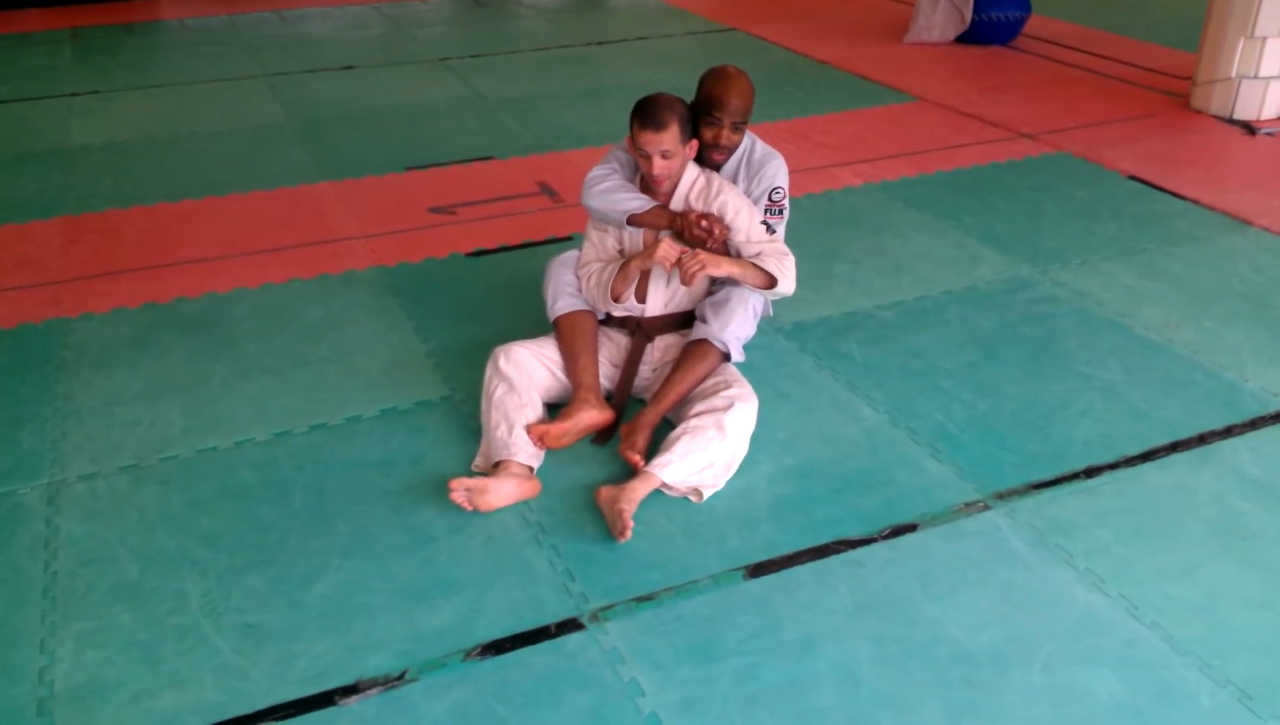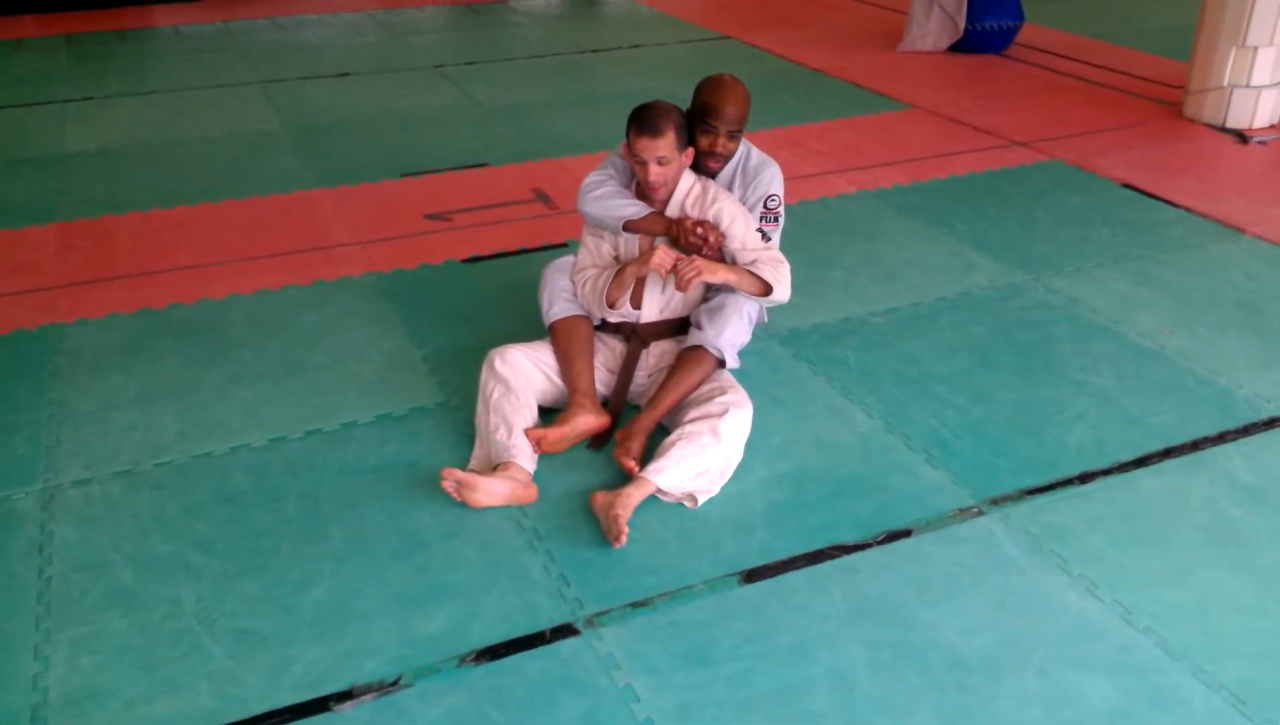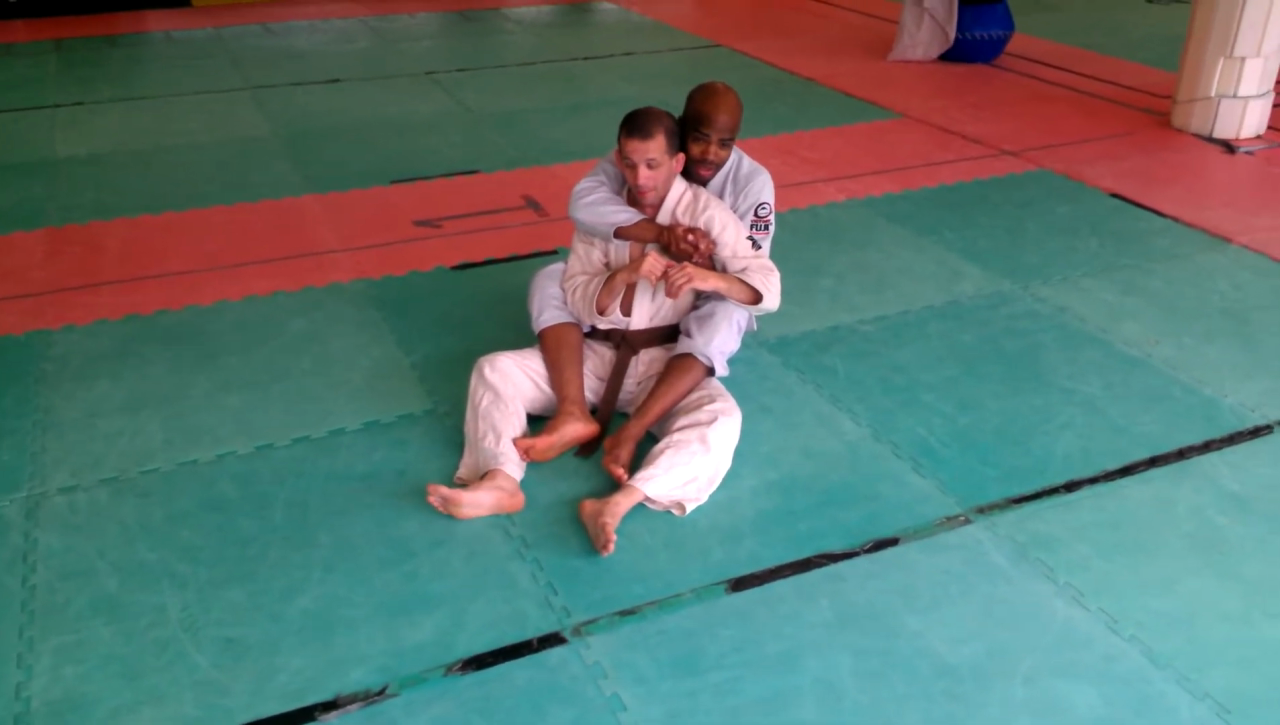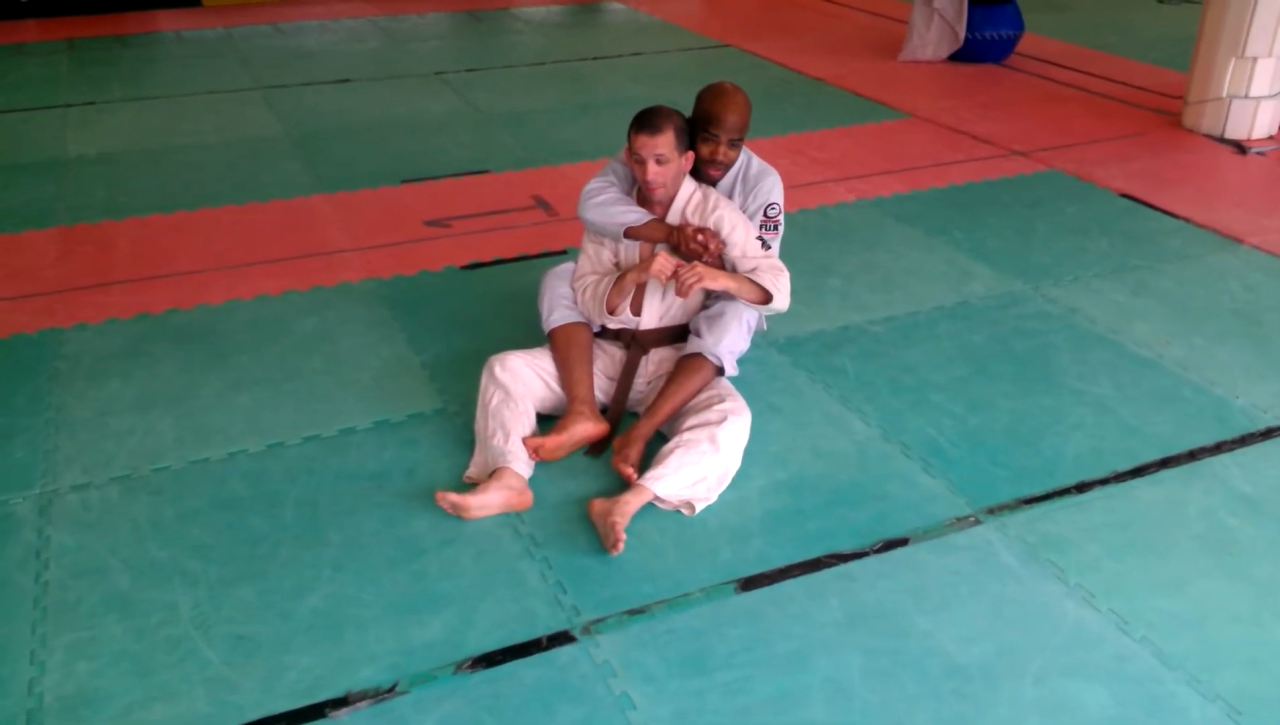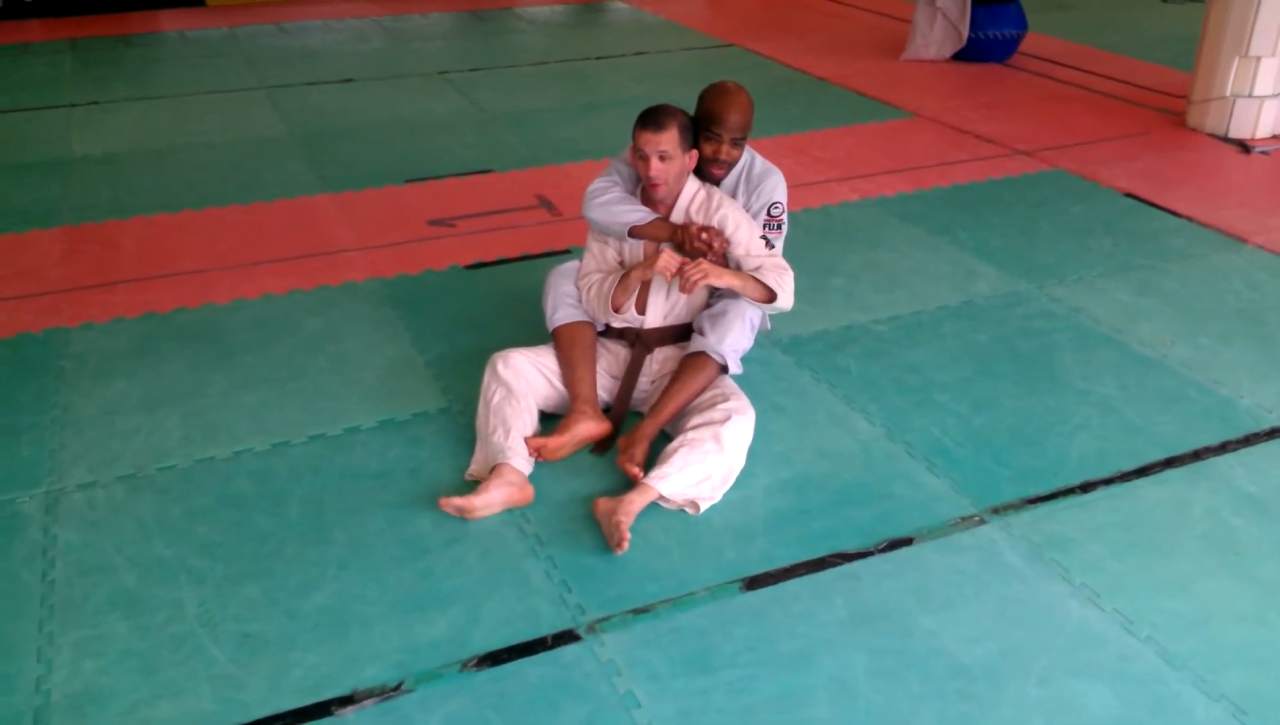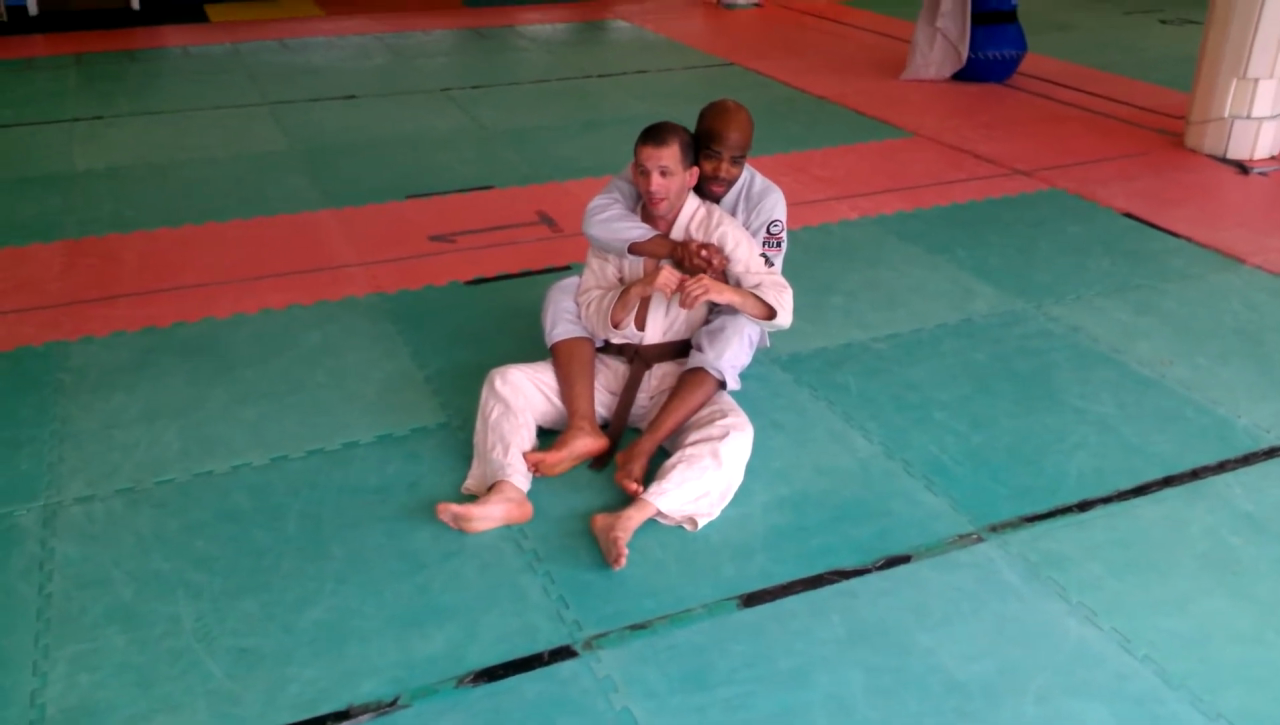
dt=0.2s
person 1, frame 1
left shoulder: (717, 197)
left elbow: (783, 274)
right elbow: (593, 291)
left wrist: (723, 263)
right wrist: (638, 261)
left hip: (682, 346)
right hip: (613, 340)
left knee: (736, 405)
right knee: (510, 361)
left ankle: (632, 491)
right ankle: (514, 472)
person 1, frame 2
left shoulder: (713, 205)
left elbow: (778, 281)
right elbow: (588, 296)
left wrist: (718, 270)
right wrist: (633, 267)
left hip: (677, 353)
right hip: (608, 346)
left knee: (731, 411)
right knee: (505, 363)
left ankle: (627, 496)
right ankle: (513, 473)
person 1, frame 3
left shoulder: (704, 212)
left elbow: (768, 290)
right elbow: (578, 302)
left wrist: (709, 277)
right wrist: (624, 275)
left hip: (667, 361)
right hip: (597, 353)
left knee: (720, 419)
right knee: (495, 371)
left ankle: (615, 505)
right ankle: (500, 482)
person 1, frame 4
left shoulder: (714, 213)
left elbow: (778, 290)
right elbow: (588, 303)
left wrist: (719, 277)
right wrist: (634, 275)
left hip: (677, 361)
right hip: (608, 353)
left knee: (730, 419)
right knee: (505, 370)
left ankle: (625, 504)
right ankle: (508, 481)
person 1, frame 5
left shoulder: (717, 212)
left elbow: (782, 289)
right elbow: (593, 302)
left wrist: (724, 275)
right wrist: (638, 272)
left hip: (681, 361)
right hip: (612, 352)
left knee: (734, 418)
right knee: (508, 367)
left ankle: (630, 503)
right ankle: (508, 477)
person 1, frame 6
left shoulder: (717, 230)
left elbow: (781, 306)
right elbow: (592, 318)
left wrist: (724, 291)
right wrist: (638, 288)
left hip: (679, 377)
right hip: (610, 368)
left knee: (732, 434)
right knee: (507, 383)
left ankle: (628, 519)
right ankle: (507, 493)
person 2, frame 1
left shoulder: (765, 166)
right elbow: (597, 188)
left wrist: (717, 247)
right wrist: (673, 219)
left hip: (710, 291)
left knee: (743, 303)
right knee: (565, 268)
left ankle: (645, 420)
right ankle: (589, 400)
person 2, frame 2
left shoulder: (761, 173)
right elbow: (593, 195)
left wrist: (712, 255)
right wrist: (670, 226)
left hip: (705, 296)
left knee: (737, 310)
right knee: (561, 274)
left ankle: (641, 426)
right ankle: (584, 405)
person 2, frame 3
left shoulder: (752, 182)
right elbow: (585, 201)
left wrist: (703, 262)
right wrist: (661, 233)
left hip: (694, 307)
left knee: (727, 318)
right knee: (551, 282)
left ankle: (629, 434)
right ankle: (573, 413)
person 2, frame 4
left shoulder: (761, 183)
right elbow: (594, 201)
left wrist: (713, 263)
right wrist: (671, 233)
left hip: (703, 306)
left knee: (736, 318)
right knee: (561, 281)
left ankle: (639, 433)
right ankle: (583, 413)
person 2, frame 5
left shoulder: (764, 181)
right elbow: (598, 201)
left wrist: (716, 261)
right wrist: (675, 232)
left hip: (707, 304)
left knee: (740, 317)
right knee: (565, 279)
left ankle: (644, 432)
right ankle: (585, 412)
person 2, frame 6
left shoulder: (764, 199)
right elbow: (598, 218)
left wrist: (716, 278)
right wrist: (674, 249)
left hip: (707, 320)
left knee: (738, 333)
right knee: (565, 295)
left ankle: (642, 448)
right ankle: (583, 428)
